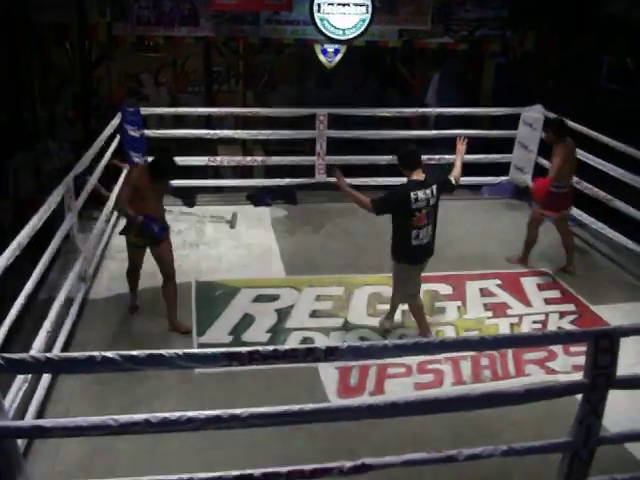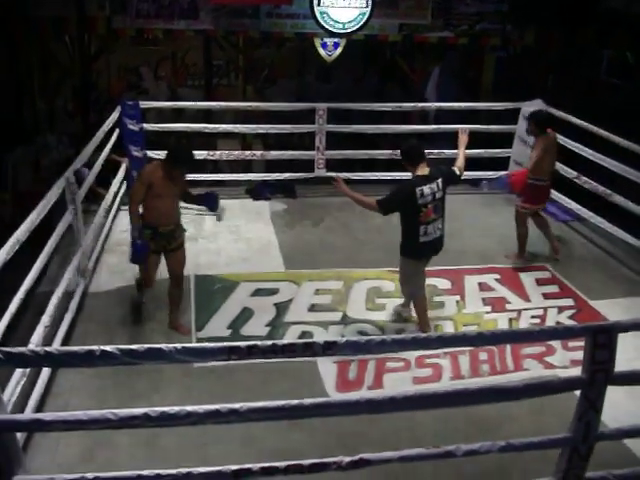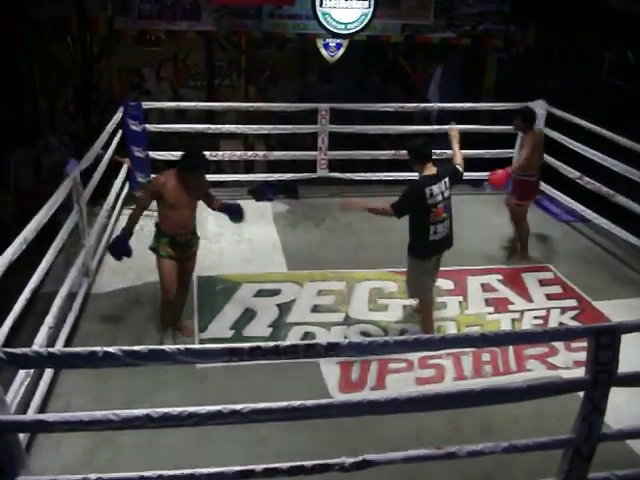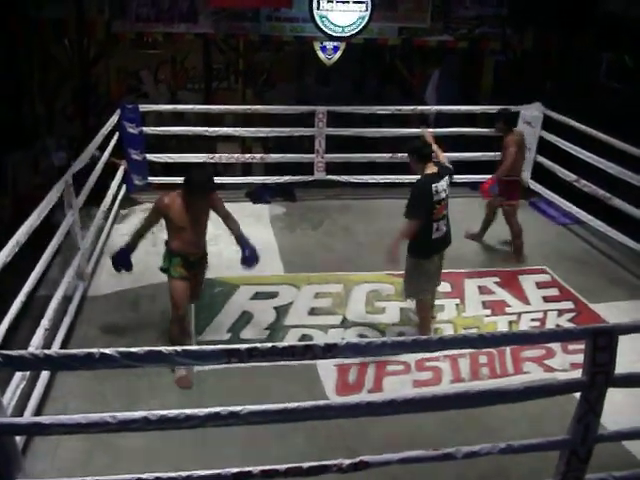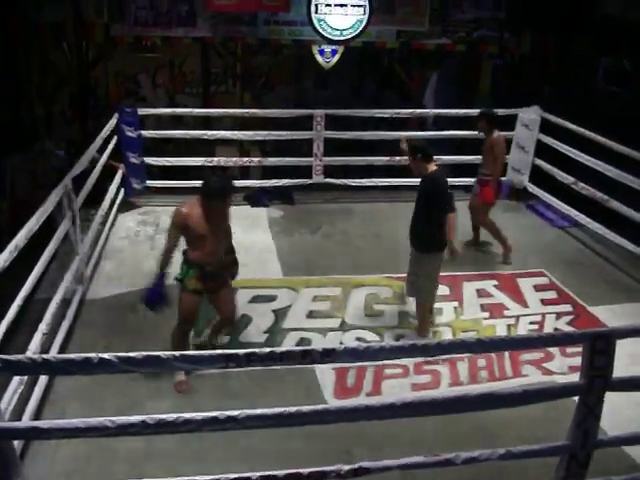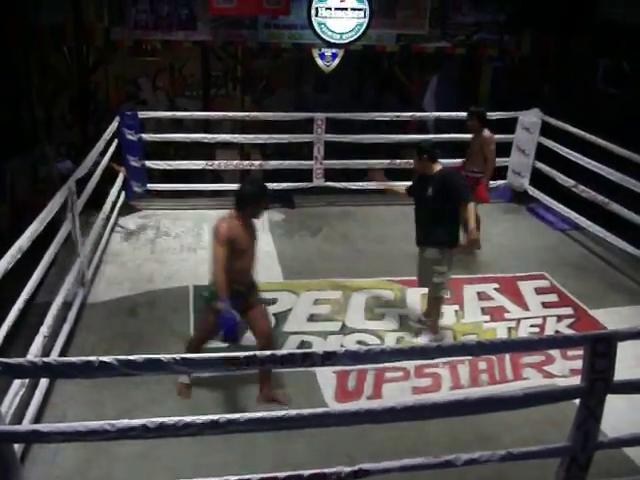
dt=0.2s
person 1, frame 1
left shoulder: (162, 177)
right shoulder: (136, 174)
right elbow: (121, 204)
right wrist: (142, 221)
left hip: (159, 227)
right hip: (137, 229)
left knee: (169, 274)
right knee: (134, 269)
left ankle: (173, 320)
right ankle: (133, 297)
person 1, frame 2
left shoulder: (179, 175)
right shoulder: (149, 173)
right elbow: (134, 204)
left wrist: (201, 198)
right wrist: (136, 236)
left hip: (174, 231)
right hip: (150, 233)
left knee: (177, 279)
right knee: (147, 280)
left ankle: (174, 319)
right ankle: (140, 296)
person 1, frame 3
left shoulder: (199, 181)
right shoulder: (161, 182)
left elbow: (209, 199)
right elbow: (139, 208)
left wrist: (225, 207)
right wrist: (124, 235)
left hip: (190, 239)
right hip: (166, 241)
left knee: (184, 284)
right knee: (169, 295)
left ankle: (177, 321)
right ankle: (165, 334)
person 1, frame 4
left shoulder: (209, 197)
right shoulder: (167, 203)
left elbow: (227, 217)
right elbow: (146, 227)
left wrist: (244, 242)
right wrist: (128, 249)
left hip: (200, 258)
right hip: (177, 261)
left knee: (190, 301)
right knee: (179, 314)
left ankle: (182, 330)
right ankle: (180, 364)
person 1, frame 5
left shoulder: (224, 206)
right shoulder: (185, 213)
right elbow: (170, 247)
left wrist: (232, 256)
right wrist: (159, 280)
left hip: (220, 269)
right hip: (194, 272)
left knee: (229, 317)
right knee: (185, 324)
left ankle: (211, 339)
right ankle: (180, 370)
person 1, frame 6
left shoulder: (248, 221)
right shoulder: (225, 229)
right elbow: (218, 270)
right wrist: (224, 307)
left hip: (248, 288)
right hip: (224, 290)
left knee: (267, 337)
right knee: (202, 337)
left ankle: (266, 390)
right ankle: (185, 375)
person 2, frame 1
left shoulder: (402, 193)
right shoulder: (435, 183)
left elbow: (371, 206)
right elbow: (454, 178)
left wrist: (345, 187)
right wrist: (459, 155)
left hip: (407, 252)
right hip: (426, 249)
left knee: (410, 293)
right knee: (402, 284)
left ankle: (425, 334)
right ankle: (389, 317)
person 2, frame 2
left shoulder: (407, 189)
right shoulder: (441, 175)
left elbow: (378, 206)
right elbow: (459, 169)
left wrist: (348, 192)
right wrist: (462, 146)
left hip: (415, 247)
right hip: (435, 242)
left knee: (416, 288)
right knee: (411, 279)
left ankle: (425, 330)
right ankle: (406, 306)
person 2, frame 3
left shoulder: (417, 188)
right shoulder: (447, 173)
left elbow: (392, 210)
right elbow: (459, 165)
left wrist: (360, 205)
right wrist: (454, 140)
left hip: (423, 247)
right hip: (444, 241)
left knee: (423, 288)
right knee: (429, 280)
left ankle: (429, 332)
right ankle: (425, 308)
person 2, frame 4
left shoulder: (422, 186)
right shoulder: (444, 172)
left elbow: (414, 220)
right elbow: (443, 160)
left wrist: (396, 243)
right wrist: (431, 143)
left hip: (423, 246)
right hip: (441, 239)
left knee: (420, 288)
right knee: (431, 281)
left ankle: (424, 333)
right ankle: (429, 312)
person 2, frame 5
left shoulder: (434, 181)
right shoulder: (435, 173)
left elbow: (449, 211)
left wrist: (451, 241)
right wrist: (408, 149)
left hip: (425, 243)
right hip: (433, 240)
left knee: (421, 287)
right knee: (429, 282)
left ankle: (422, 334)
right ankle: (428, 315)
person 2, frame 6
left shoulder: (449, 177)
right shoulder: (423, 177)
left elbow: (467, 201)
right elbow: (408, 192)
left wrist: (471, 227)
right wrist: (385, 185)
left hip: (441, 241)
right hip: (427, 239)
left knee: (436, 283)
right knee: (430, 280)
left ankle: (433, 330)
right ankle: (429, 316)
person 3, frame 1
left shoulder: (559, 149)
right shoulder: (569, 143)
left elbow: (556, 166)
left wrist: (547, 181)
left hip: (554, 193)
right hip: (566, 192)
left knee: (533, 225)
right knee: (564, 228)
left ankle: (523, 259)
right ankle: (570, 265)
person 3, frame 2
left shoulder: (541, 141)
right shoulder: (550, 135)
left elbow: (535, 157)
left wrist: (525, 172)
left hip: (534, 185)
right hip: (545, 183)
left knee: (520, 219)
right knee: (534, 214)
left ankle: (520, 255)
right ankle: (553, 244)
person 3, frame 3
left shoulder: (529, 138)
right shoulder: (538, 133)
left elbow: (523, 157)
left wrist: (509, 171)
left hip: (524, 181)
right hip: (532, 179)
left knee: (519, 217)
right knee: (511, 203)
left ankle: (523, 253)
right ankle: (519, 236)
person 3, frame 4
left shoulder: (511, 139)
right shoulder: (517, 134)
left elbow: (510, 161)
left wrist: (495, 178)
left hip: (509, 182)
right hip: (511, 180)
left knee: (510, 218)
right knee: (491, 206)
left ankle: (519, 254)
right ankle: (480, 234)
person 3, frame 5
left shoulder: (495, 138)
right shoulder: (490, 136)
left elbow: (500, 161)
left wrist: (493, 183)
left hip: (489, 181)
right hip: (483, 178)
left knee: (481, 217)
right knee: (473, 207)
left ankle: (506, 247)
right ankle: (476, 240)
person 3, frame 6
left shoulder: (486, 137)
right shoulder: (476, 135)
left elbow: (491, 161)
left wrist: (484, 182)
right wrist: (462, 167)
left hip: (478, 179)
right hip: (470, 176)
left ankle: (474, 240)
right ankle: (474, 241)
